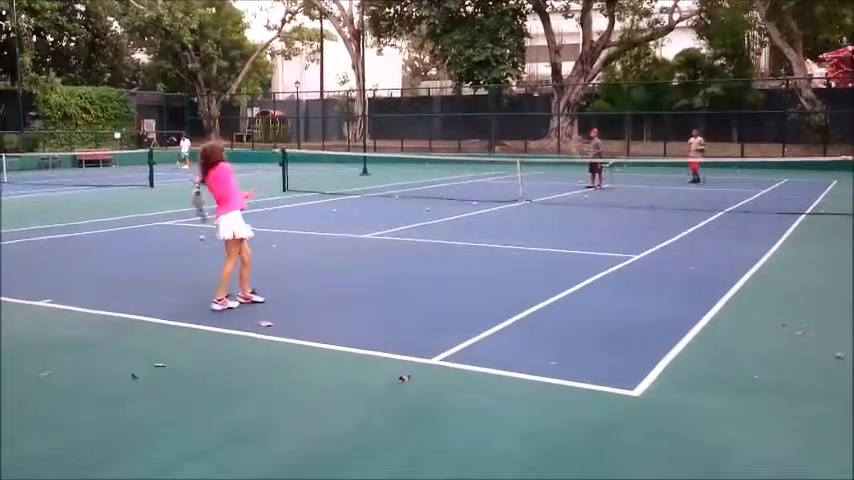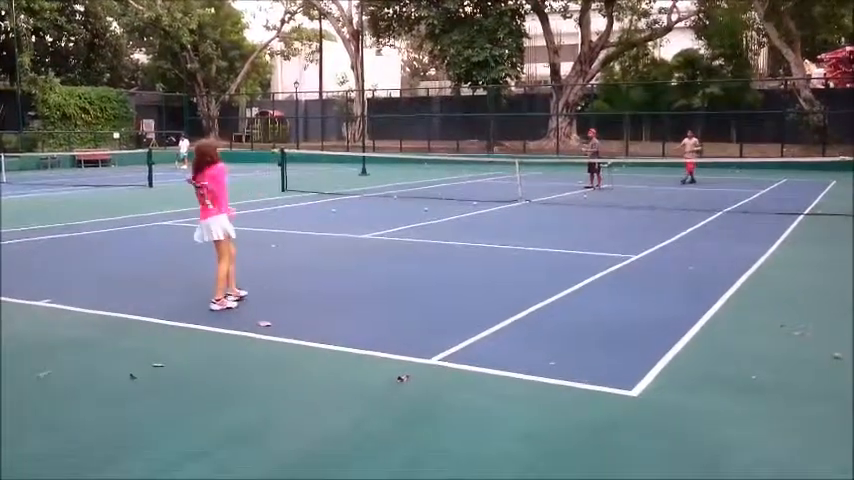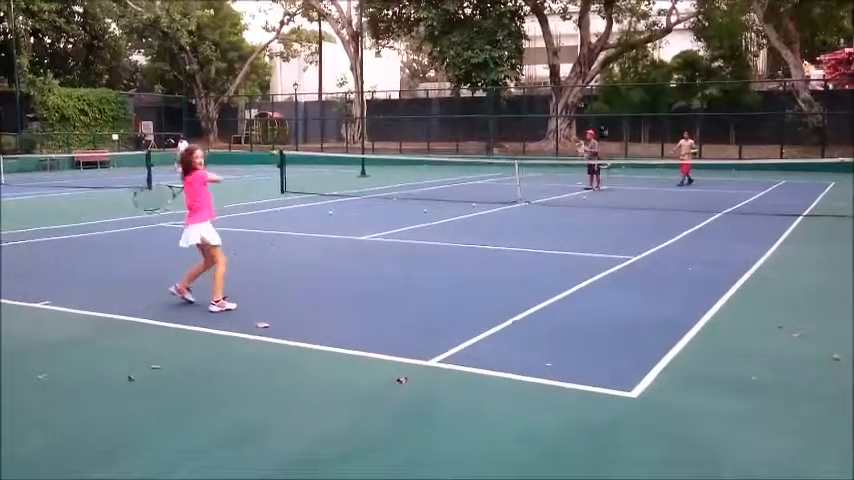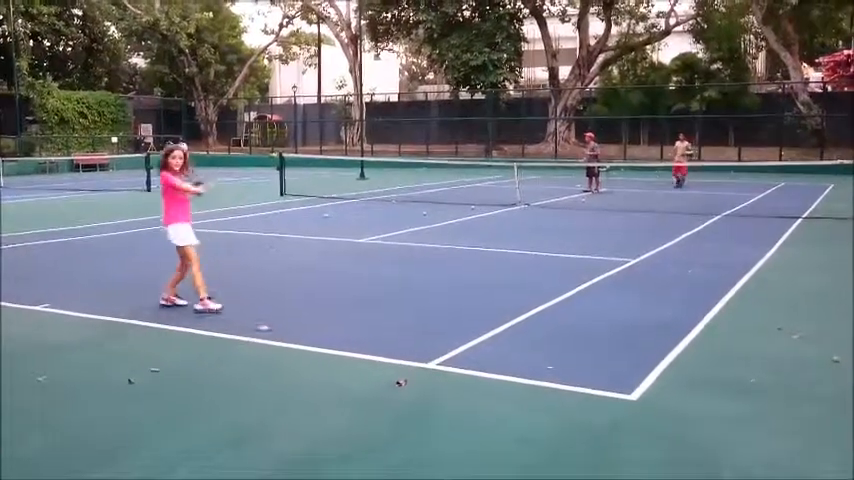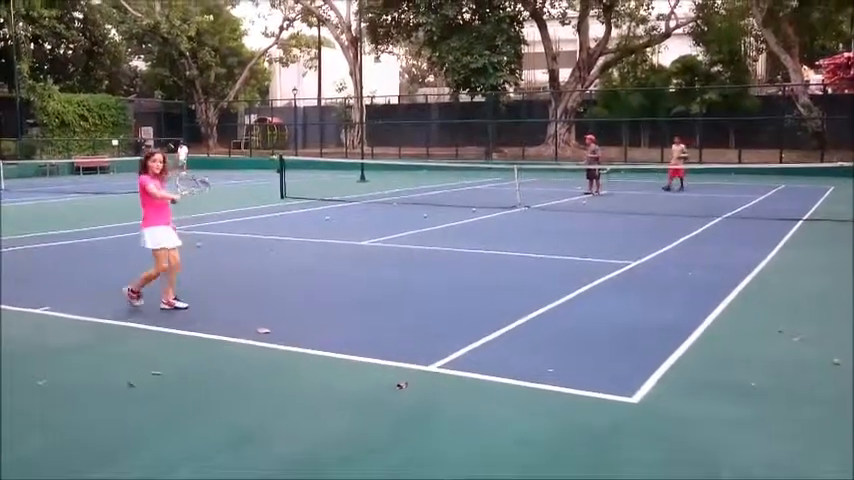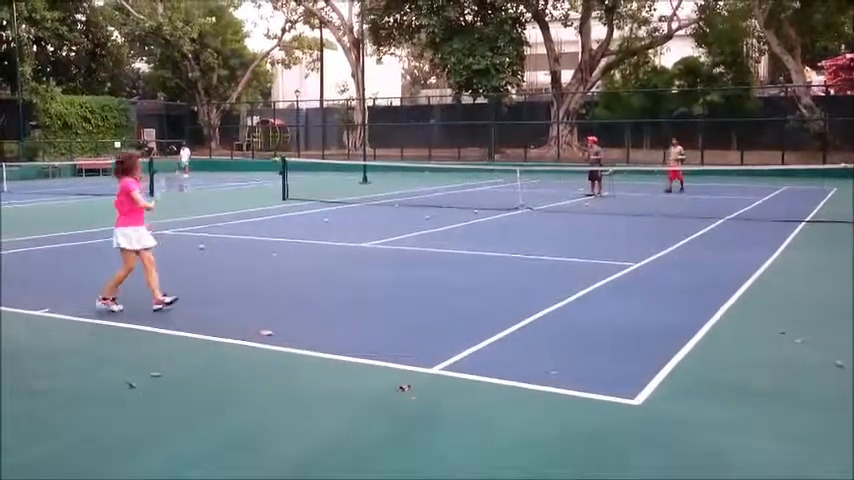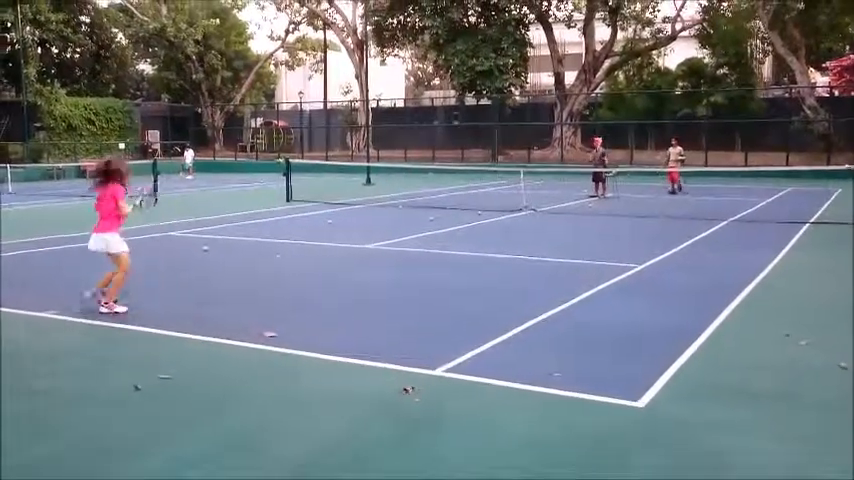
dt=0.2s
person 1, frame 1
left shoulder: (208, 176)
right shoulder: (225, 167)
left wrist: (243, 195)
right wrist: (206, 182)
left hip: (226, 217)
right hip: (230, 217)
left knee: (246, 256)
right knee: (232, 259)
left ankle: (246, 293)
right ankle: (220, 299)
person 1, frame 2
left shoulder: (198, 175)
right shoulder: (220, 167)
left elbow: (202, 200)
left hip: (208, 219)
right hip: (217, 218)
left knee: (230, 254)
right knee: (224, 258)
left ankle: (231, 290)
right ankle: (219, 299)
person 1, frame 3
left shoulder: (191, 178)
right shoulder: (198, 175)
right elbow: (218, 178)
right wrist: (206, 174)
left hip: (199, 225)
right hip: (200, 225)
left knee: (210, 261)
right knee: (220, 261)
left ankle: (181, 286)
right ankle: (218, 301)
person 1, frame 4
left shoulder: (178, 177)
right shoulder: (166, 175)
right elbow: (186, 188)
right wrist: (199, 189)
left hip: (183, 224)
right hip: (176, 225)
left knee: (185, 263)
right knee: (193, 261)
left ankle: (168, 296)
right ankle: (203, 299)
person 1, frame 5
left shoulder: (159, 180)
right shoulder: (144, 178)
right elbow: (158, 194)
left wrist: (170, 222)
right wrist: (174, 197)
left hip: (165, 227)
right hip: (153, 229)
left knee: (175, 263)
right knee: (162, 267)
left ankle: (168, 299)
right ankle: (133, 290)
person 1, frame 6
left shoulder: (130, 182)
right shoulder: (129, 182)
right elbow: (141, 203)
right wrist: (151, 205)
left hip: (137, 229)
right hip: (127, 229)
left knee: (149, 262)
right knee: (128, 267)
left ankle: (158, 298)
right ankle: (105, 298)
person 1, frame 7
left shoulder: (102, 187)
right shoulder: (118, 188)
left elbow: (97, 207)
right elbow: (124, 212)
right wrist: (129, 209)
left hip: (103, 232)
right hip: (108, 234)
left knee: (122, 267)
right knee: (124, 267)
left ankle: (100, 290)
right ankle: (107, 303)
